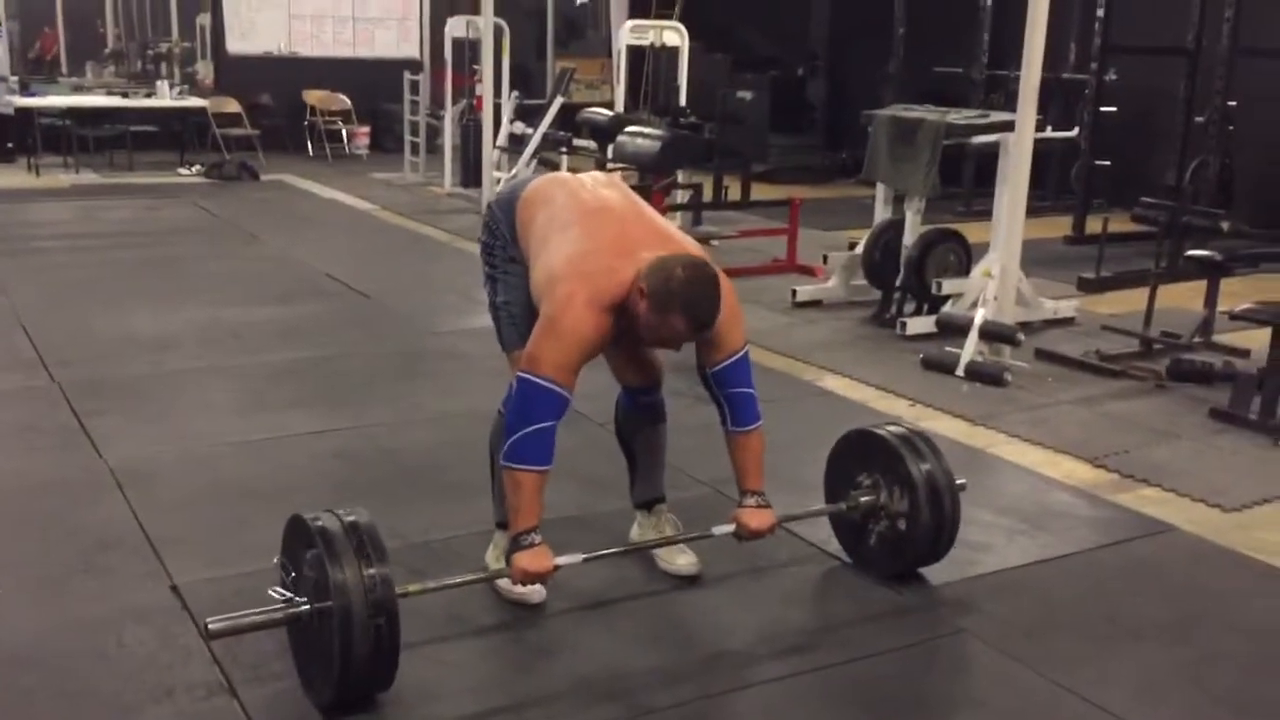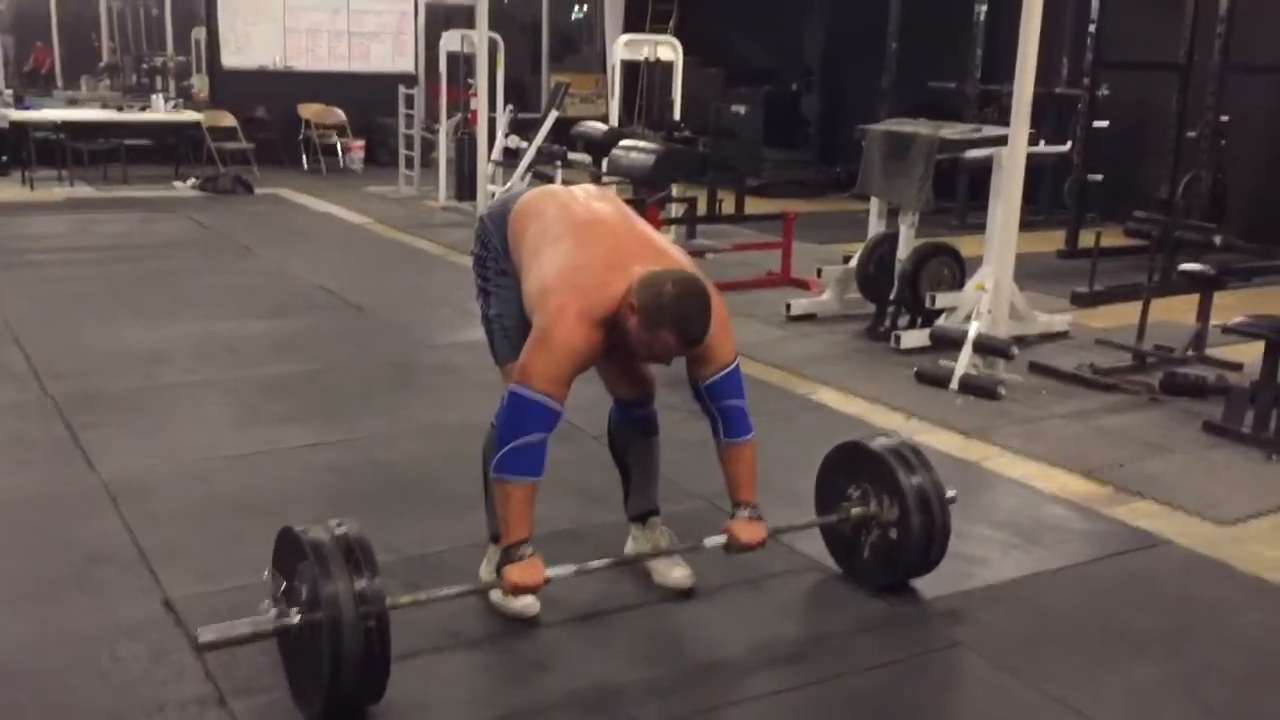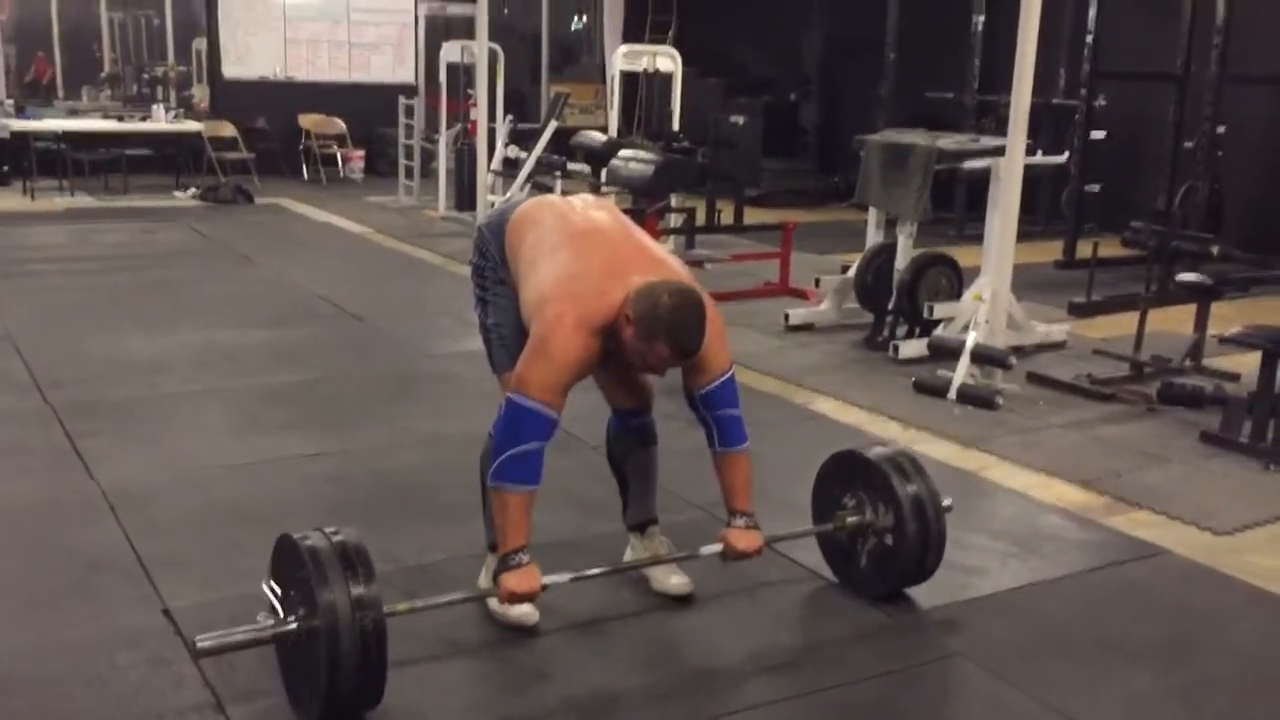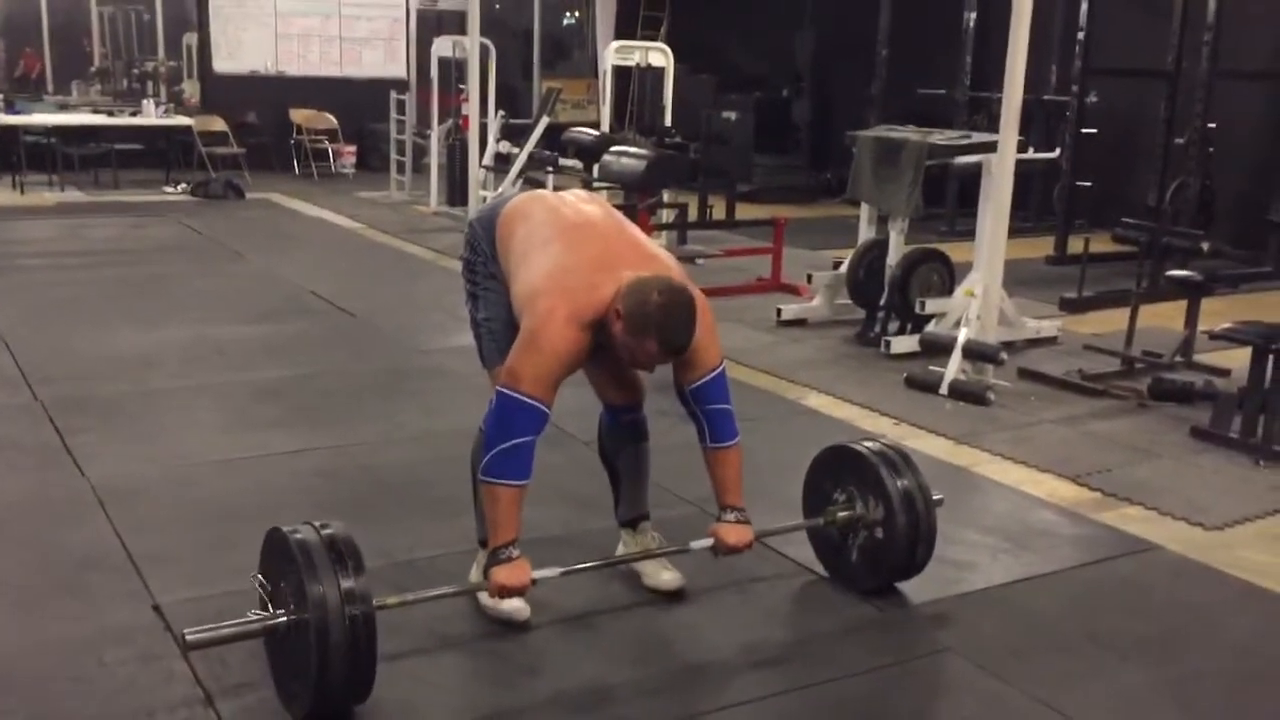
dt=0.2s
person 1, frame 1
left shoulder: (711, 290)
right shoulder: (581, 305)
left elbow: (736, 393)
right elbow: (532, 416)
left wrist: (753, 497)
right wrist: (527, 539)
left knee: (644, 381)
right knee: (533, 390)
left ankle: (651, 516)
right ankle: (507, 536)
person 1, frame 2
left shoulder: (696, 308)
right shoulder: (573, 318)
left elbow: (727, 405)
right elbow: (524, 427)
left wrist: (746, 509)
right wrist: (518, 551)
left knee: (637, 394)
right knee: (526, 400)
left ankle: (646, 529)
right ankle: (499, 550)
person 1, frame 3
left shoulder: (694, 318)
right shoulder: (570, 327)
left elbow: (723, 414)
right elbow: (520, 437)
left wrist: (742, 517)
right wrist: (515, 559)
left knee: (634, 403)
right knee: (523, 409)
left ankle: (644, 537)
right ankle: (497, 559)
person 1, frame 4
left shoulder: (686, 310)
right shoulder: (560, 321)
left elbow: (713, 409)
right elbow: (511, 431)
left wrist: (733, 512)
right wrist: (505, 553)
left knee: (627, 399)
right knee: (514, 408)
left ankle: (636, 533)
right ankle: (488, 555)
